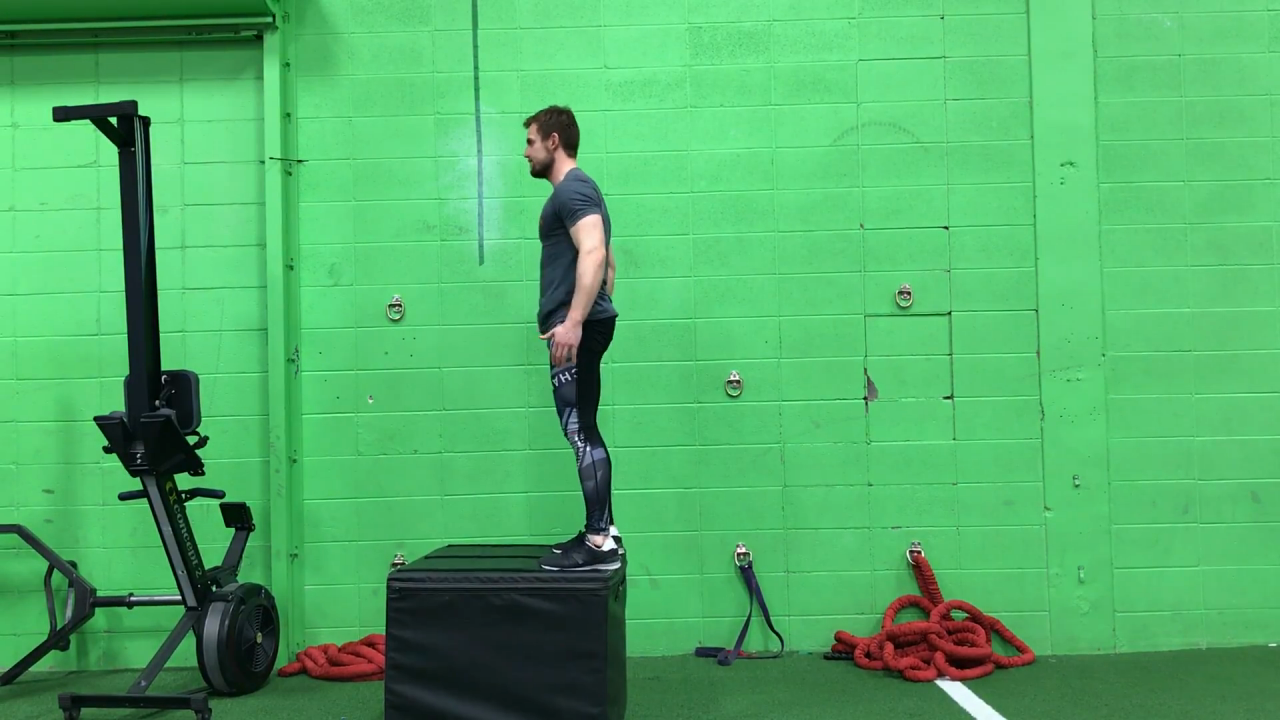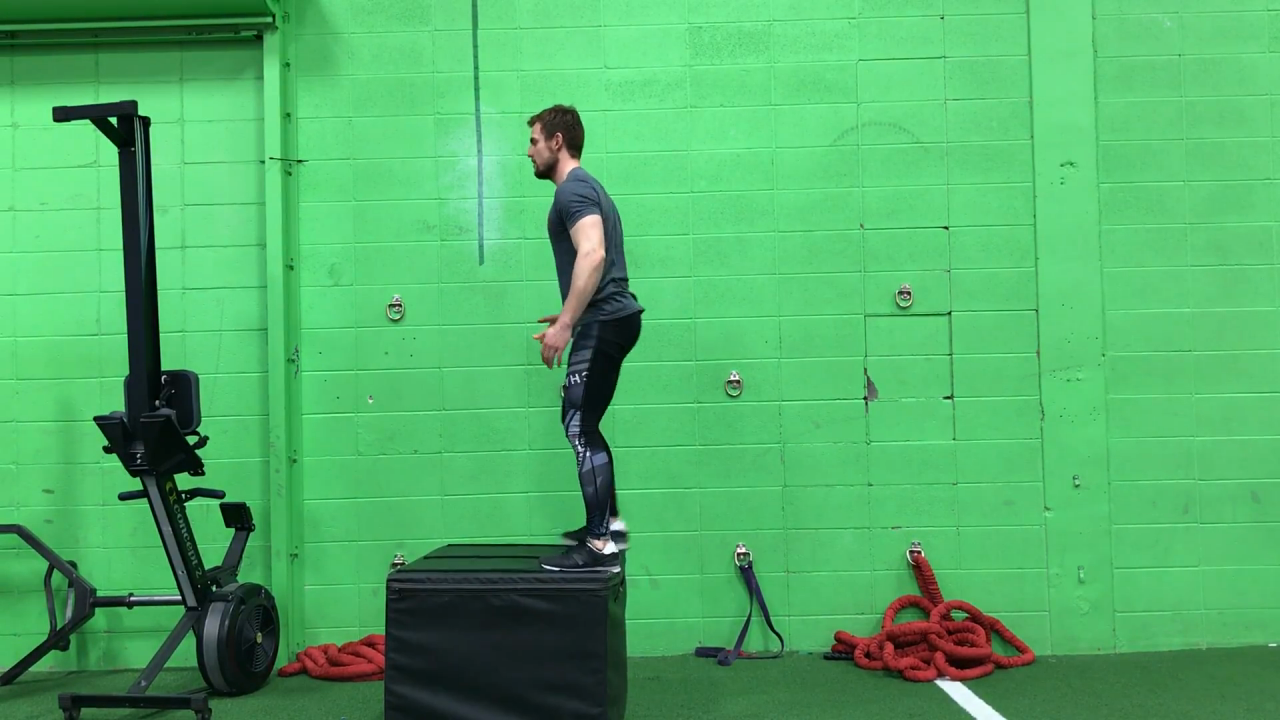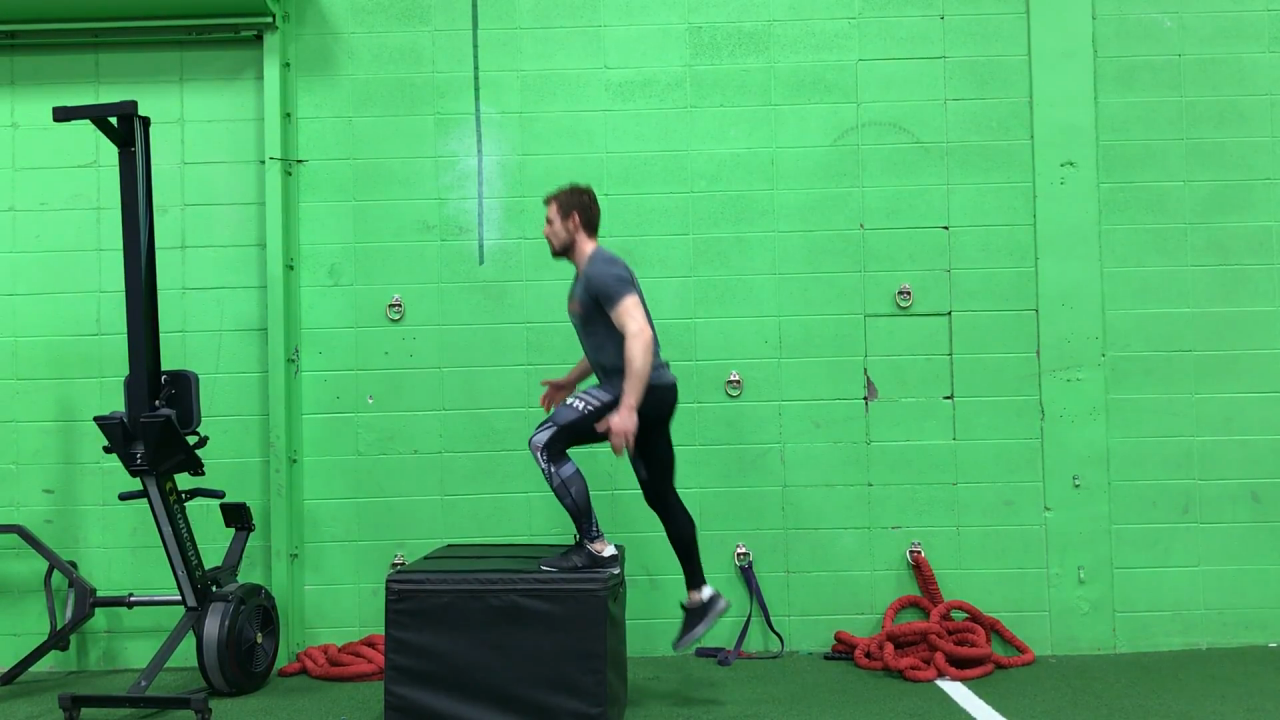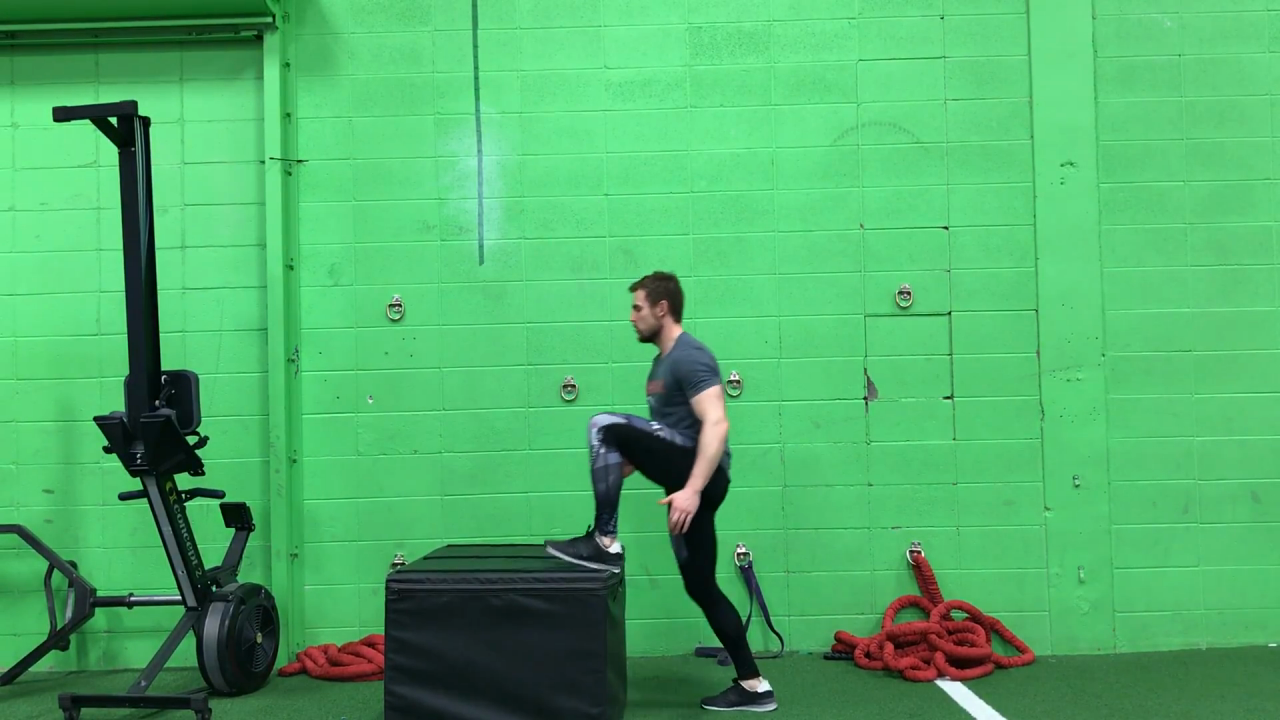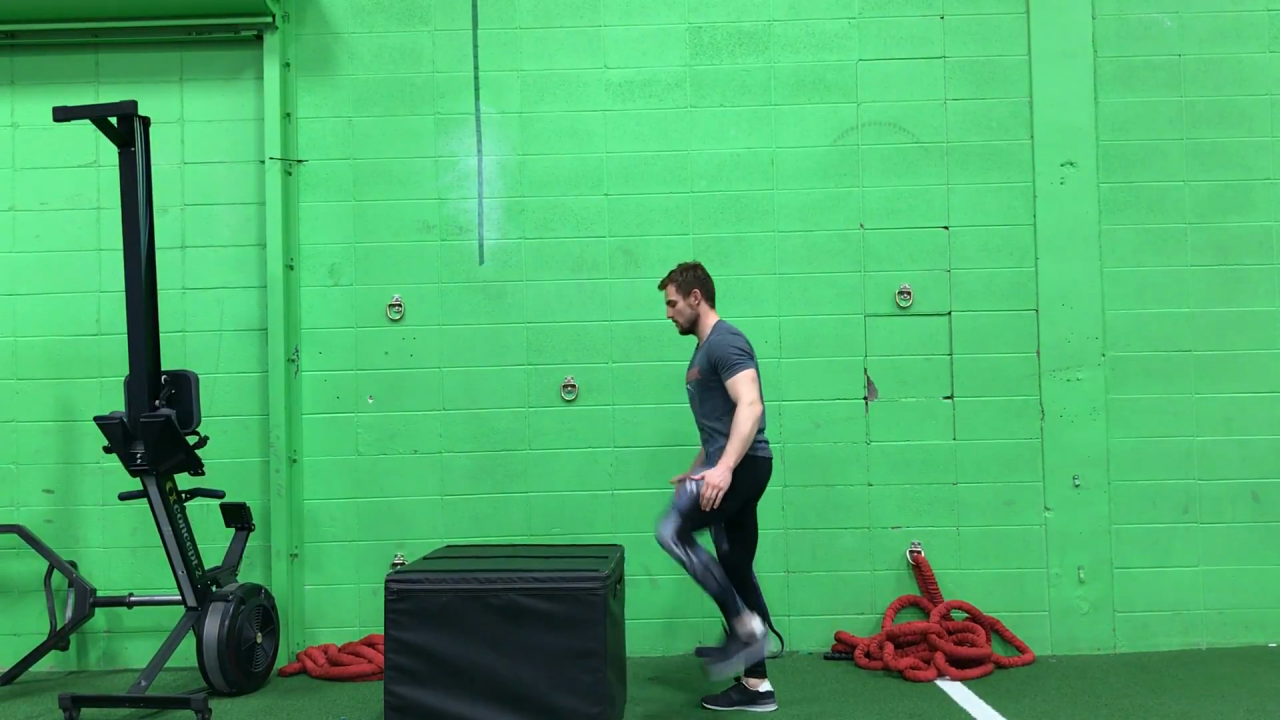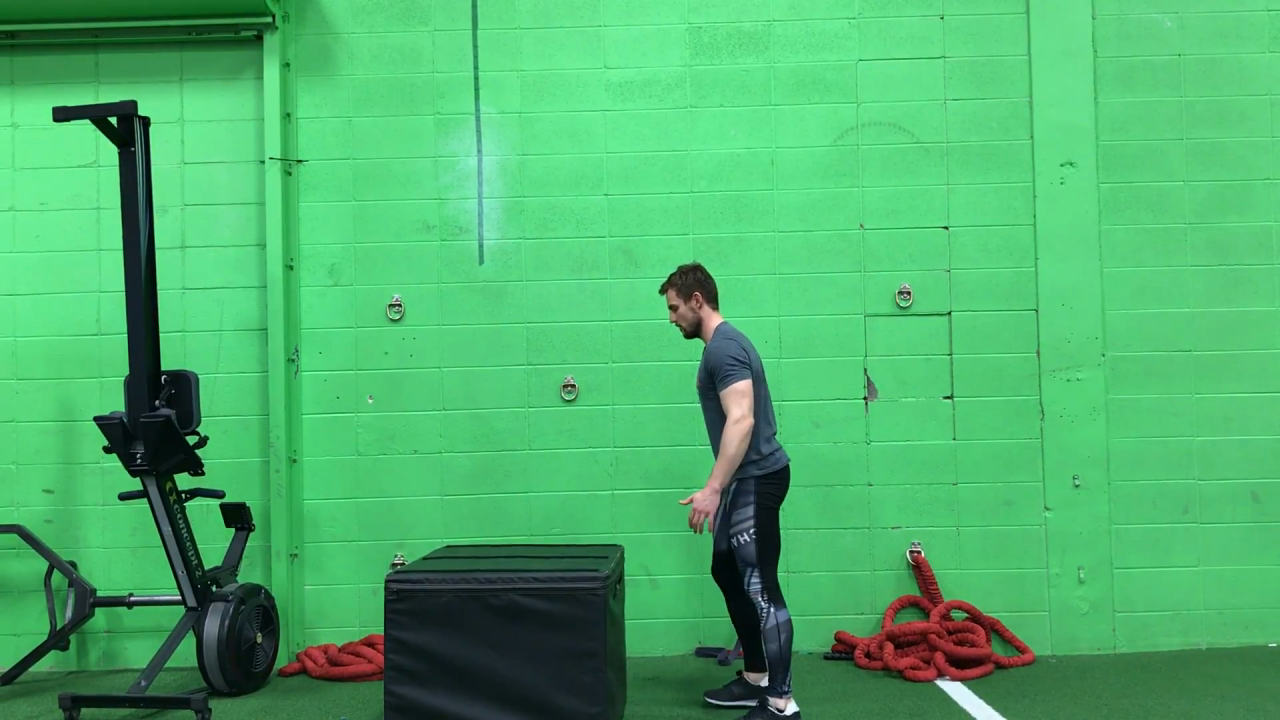
dt=0.4s
person 1, frame 1
left shoulder: (572, 189)
right shoulder: (575, 191)
left elbow: (593, 254)
right elbow: (606, 262)
left wrist: (573, 323)
left hip: (577, 328)
right hip: (582, 324)
left knee: (580, 430)
right knee: (582, 430)
left ankle: (599, 542)
right ankle: (602, 532)
person 1, frame 2
left shoulder: (573, 189)
right shoulder: (584, 188)
left elbow: (592, 256)
left wrist: (564, 325)
right wrist: (567, 318)
left hip: (602, 324)
right hip: (611, 320)
left knee: (581, 431)
right knee: (584, 429)
left ankle: (600, 544)
right ankle: (608, 523)
person 1, frame 3
left shoulder: (601, 271)
right shoulder: (587, 275)
left elbow: (640, 335)
left wrist: (626, 409)
right wrist: (571, 381)
left hip: (642, 393)
right hip: (649, 395)
left knee: (545, 442)
right knee: (661, 496)
left ankle: (595, 549)
right ankle: (700, 596)
person 1, frame 4
left shoulder: (689, 356)
right shoulder: (665, 359)
left elbow: (717, 424)
left wrist: (692, 489)
right wrist: (634, 458)
left hip: (700, 473)
right hip: (692, 474)
left knee: (604, 425)
right knee: (701, 584)
left ankle: (604, 543)
right ankle: (754, 684)
person 1, frame 5
left shoulder: (725, 341)
right shoulder: (705, 348)
left elbow: (751, 407)
left wrist: (724, 466)
right wrist: (704, 470)
left hip: (742, 464)
right hip: (734, 470)
left knee: (672, 533)
right knee: (739, 574)
left ankle: (743, 625)
right ankle: (755, 685)
person 1, frame 6
left shoulder: (723, 347)
right shoulder: (724, 345)
left elbow: (742, 422)
left wrist: (712, 489)
right wrist: (719, 486)
left hip: (756, 480)
right hip: (746, 479)
left knee: (759, 587)
right knee: (726, 574)
right ankle: (755, 678)
